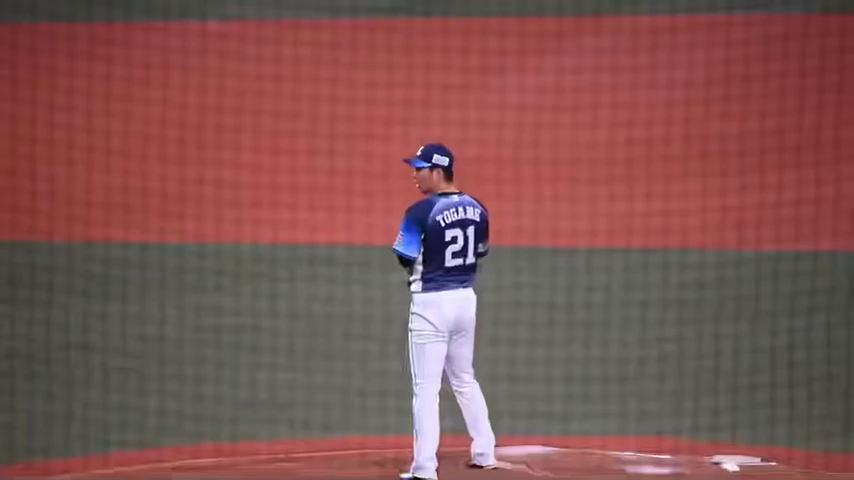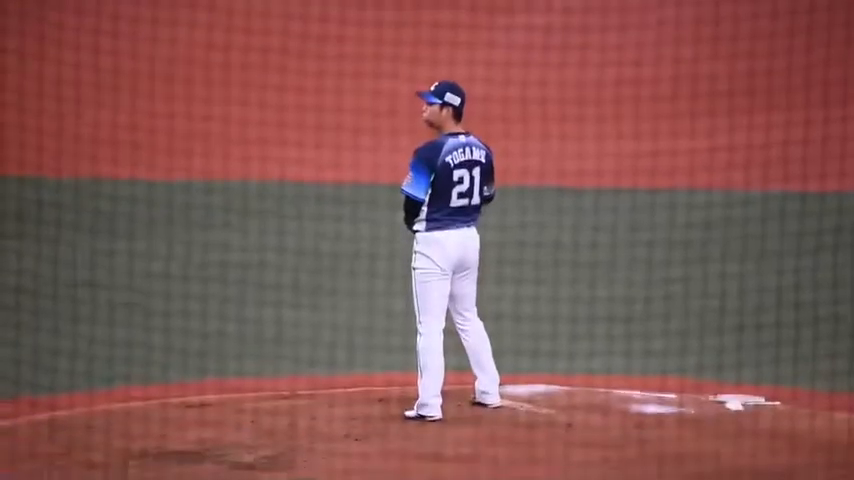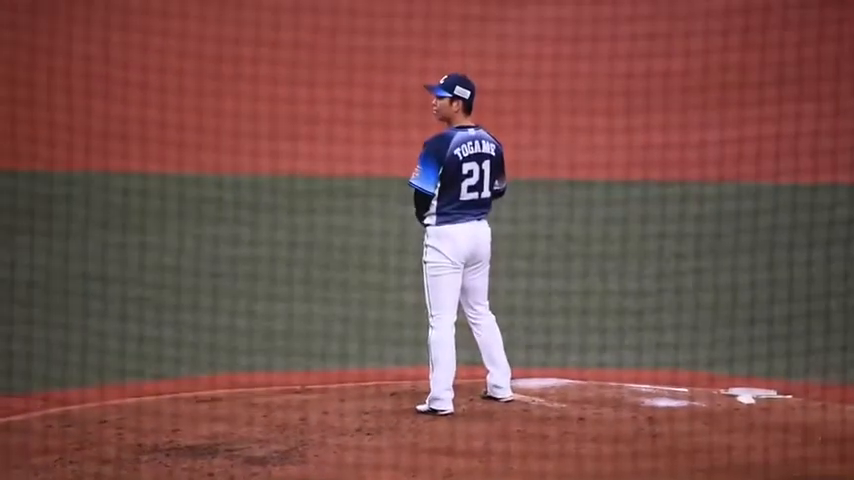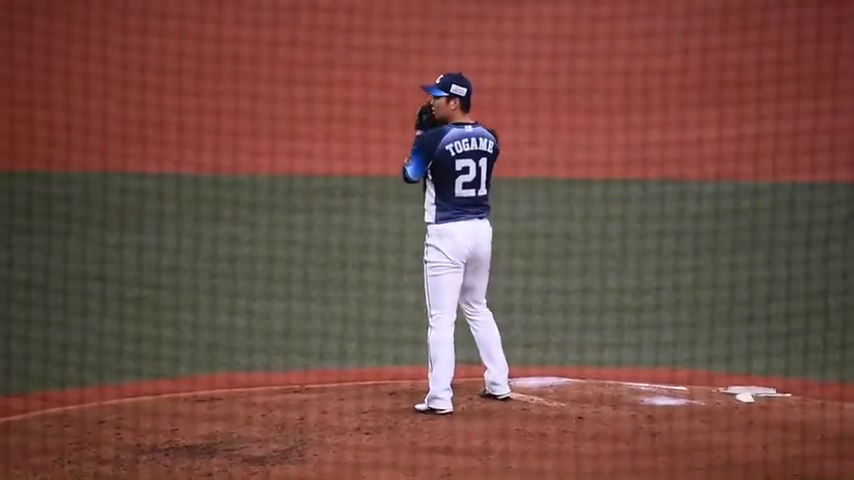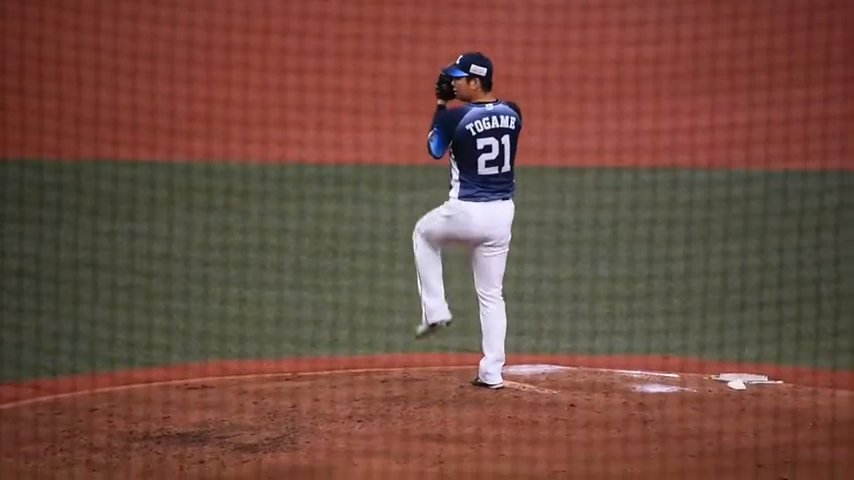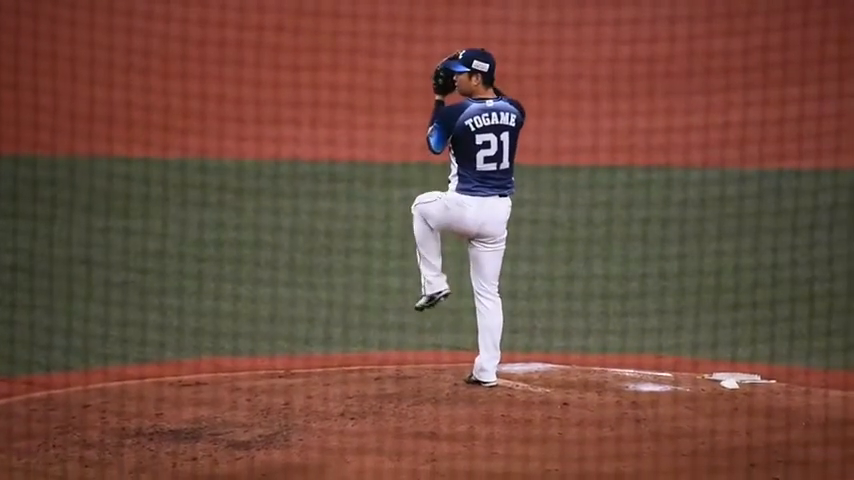
dt=0.5s
person 1, frame 1
left shoulder: (421, 211)
right shoulder: (477, 209)
left elbow: (405, 258)
left hip: (432, 303)
right hip: (465, 299)
left knee: (426, 387)
right knee: (465, 380)
person 1, frame 2
left shoulder: (430, 152)
right shoulder: (482, 150)
left elbow: (412, 202)
right elbow: (487, 196)
left wrist: (413, 224)
left hip: (435, 241)
right hip: (468, 239)
left knee: (430, 325)
right knee: (468, 317)
left ankle: (429, 405)
right ankle: (489, 391)
person 1, frame 3
left shoulder: (439, 144)
right shoulder: (491, 143)
left elbow: (422, 196)
right elbow: (498, 190)
left wrist: (426, 217)
left hip: (446, 236)
right hip: (480, 233)
left knee: (442, 319)
right knee: (480, 311)
left ankle: (440, 399)
right ankle: (500, 385)
person 1, frame 4
left shoulder: (433, 139)
right shoulder: (490, 138)
left elbow: (411, 176)
left hip: (447, 234)
right hip: (481, 231)
left knee: (441, 319)
right knee: (478, 309)
left ankle: (440, 398)
right ankle: (499, 383)
person 1, frame 5
left shoulder: (455, 117)
right shoulder: (513, 114)
left elbow: (435, 150)
left wrist: (441, 104)
right wrist: (453, 104)
left hip: (466, 213)
right hip: (502, 213)
left knee: (423, 233)
right knee: (492, 295)
left ankle: (436, 311)
right ankle: (492, 372)
person 1, frame 6
left shoulder: (455, 113)
right shoulder: (515, 111)
left elbow: (434, 146)
left wrist: (439, 98)
right wrist: (487, 83)
left hip: (463, 207)
right hip: (498, 212)
left knee: (422, 206)
right knee: (487, 292)
left ankle: (434, 284)
right ankle: (487, 370)
